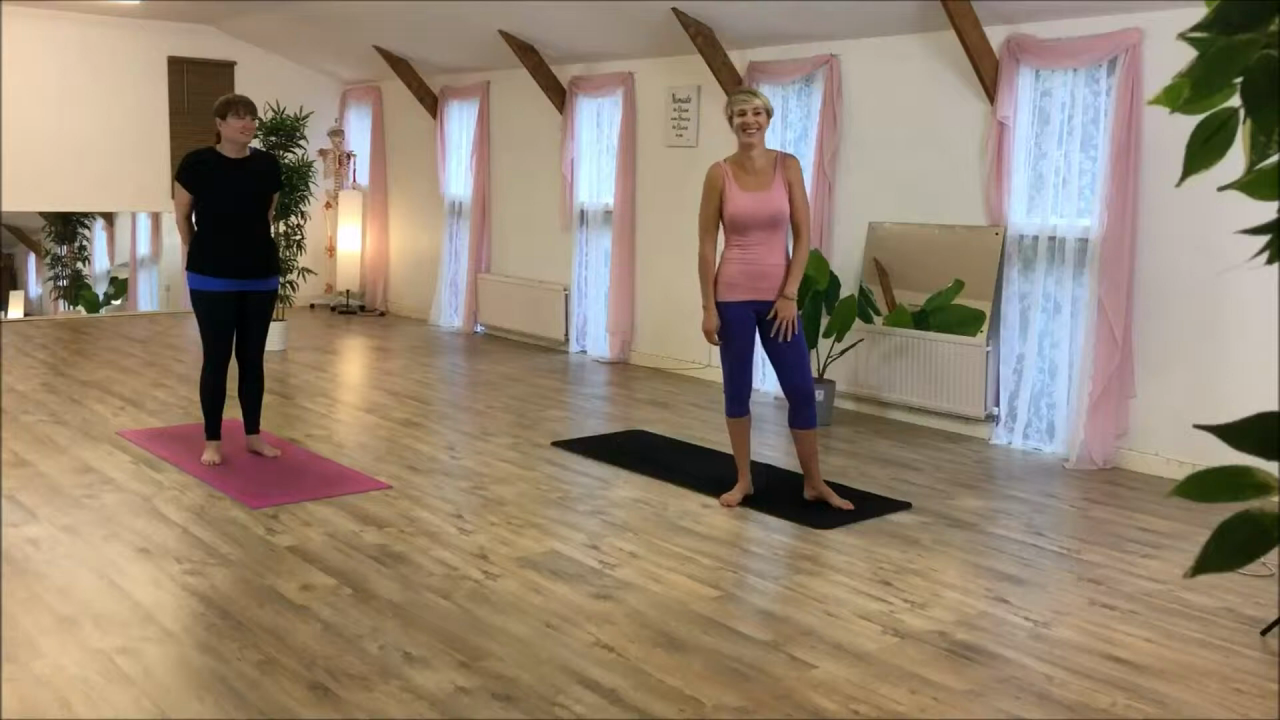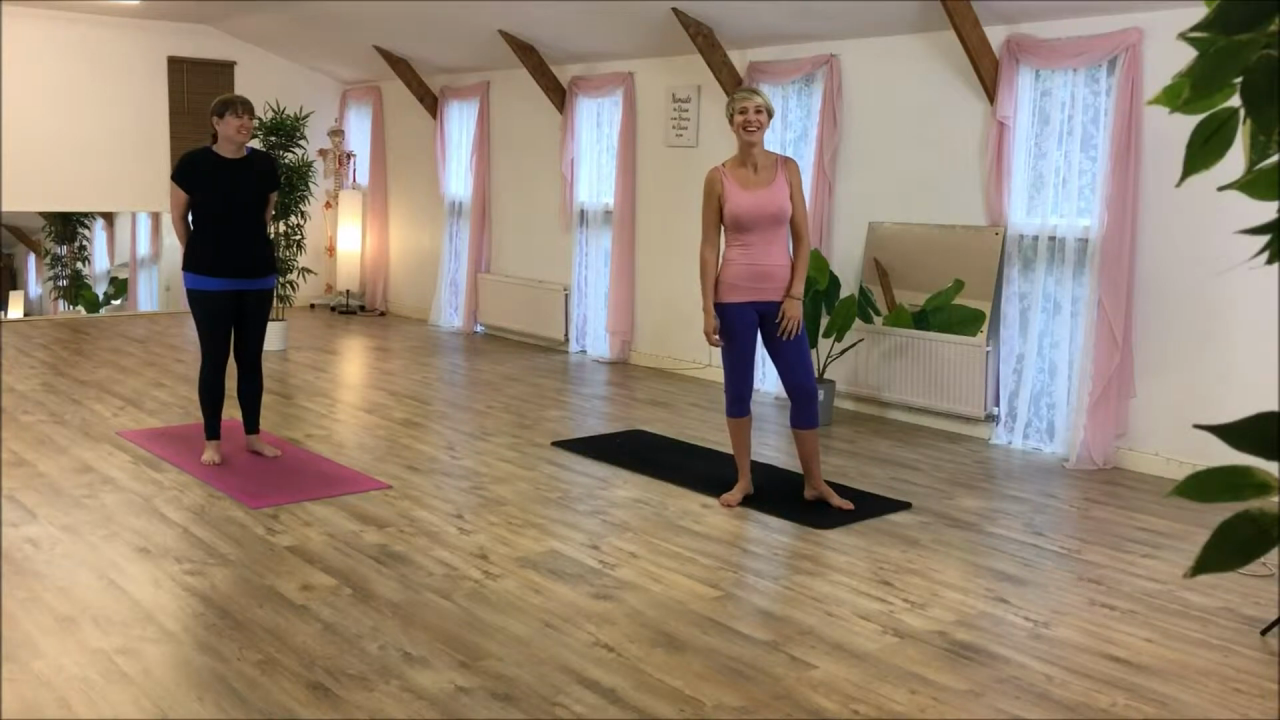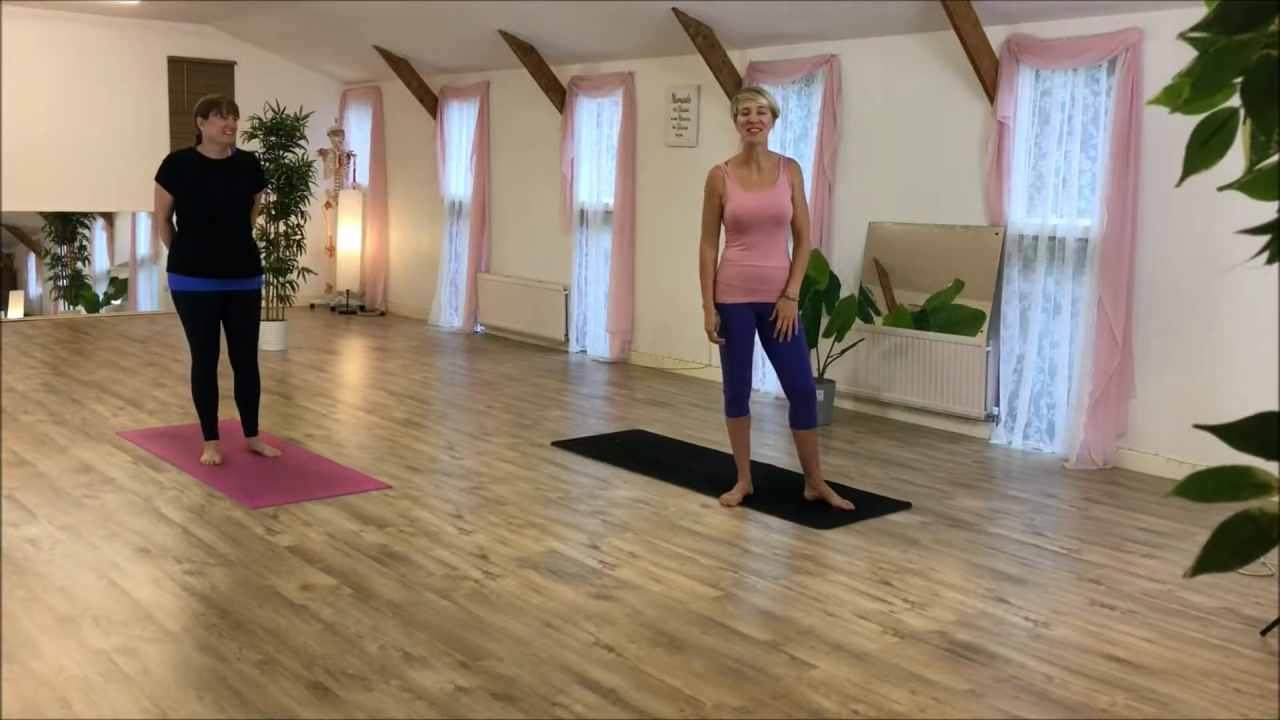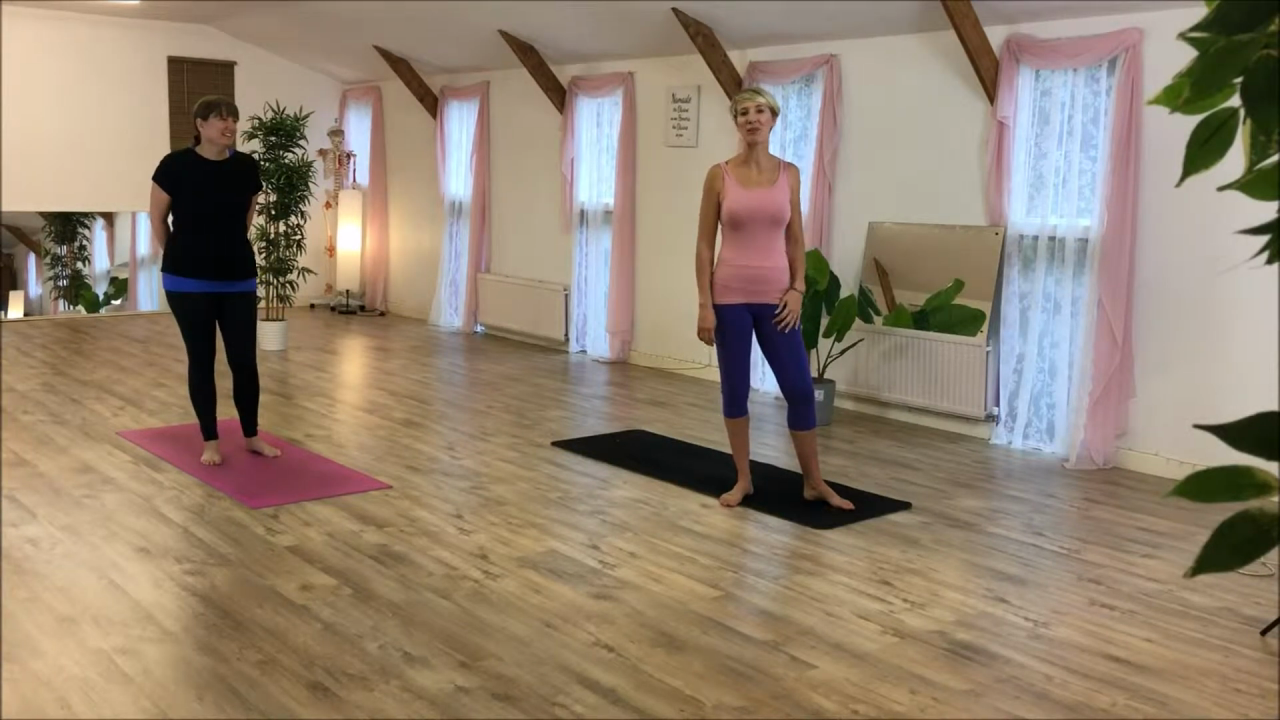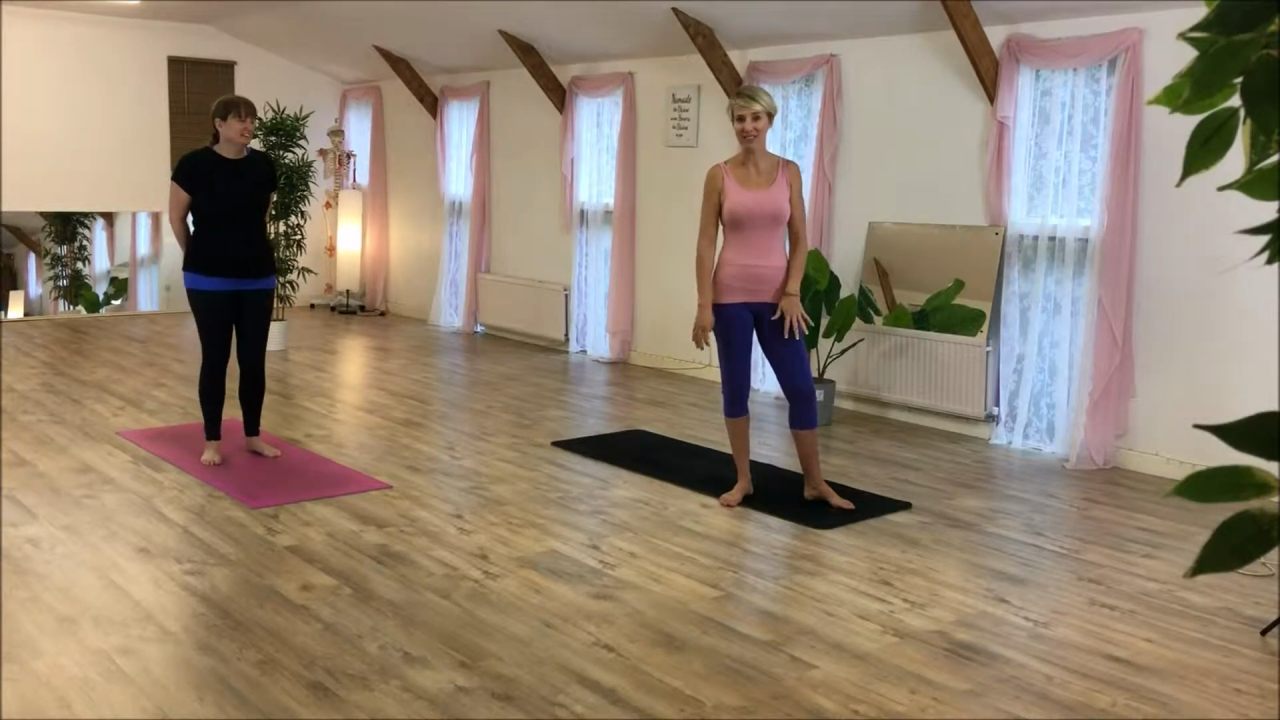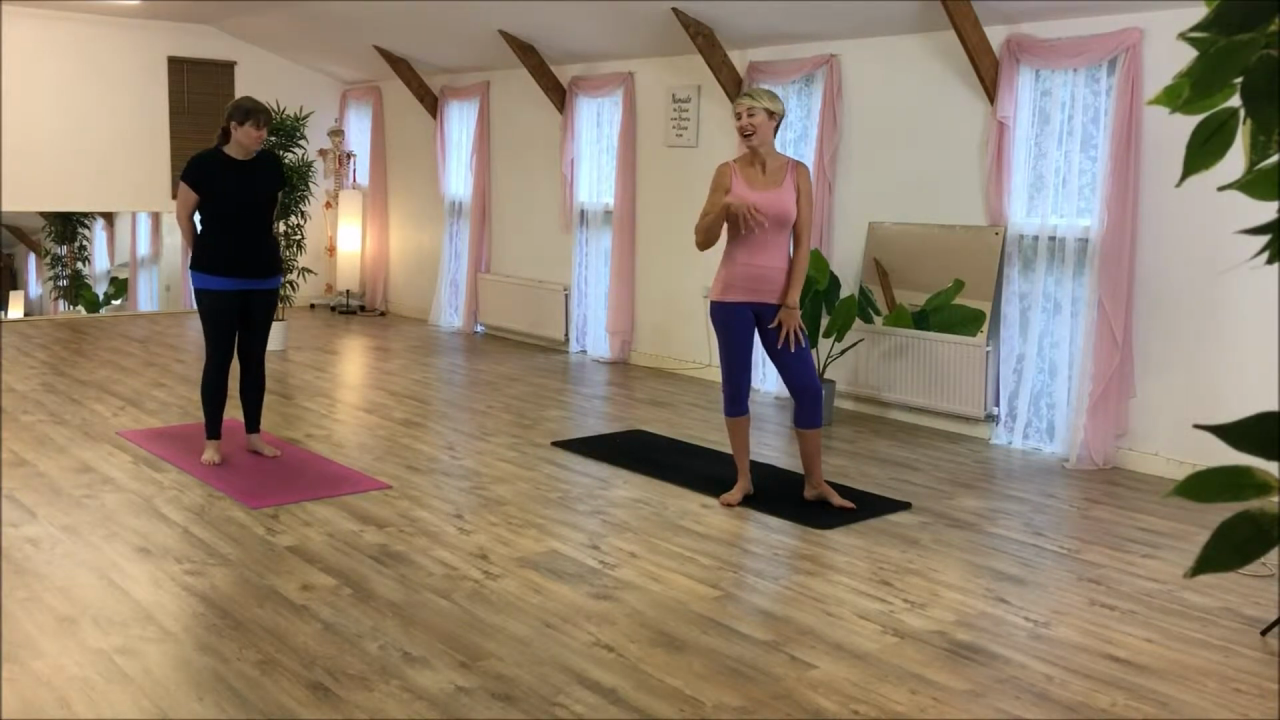
dt=0.7s
person 1, frame 1
left shoulder: (788, 165)
right shoulder: (719, 174)
left elbow: (802, 236)
right elbow: (706, 245)
left wrist: (789, 294)
right wrist: (709, 306)
left hip: (777, 294)
right hip: (733, 296)
left knee: (801, 389)
right knee: (737, 389)
left ankle: (814, 482)
right ankle: (743, 479)
person 1, frame 2
left shoulder: (787, 168)
right shoulder: (718, 178)
left elbow: (801, 239)
right elbow: (709, 247)
left wrist: (796, 295)
right wrist: (708, 308)
left hip: (779, 296)
right hip: (735, 296)
left knee: (804, 390)
right knee: (738, 390)
left ankle: (815, 483)
right ankle: (743, 479)
person 1, frame 3
left shoulder: (790, 169)
right shoulder: (720, 176)
left elbow: (803, 240)
right elbow: (708, 246)
left wrist: (791, 295)
right wrist: (709, 306)
left hip: (777, 295)
right hip: (733, 296)
left knee: (802, 389)
right knee: (736, 389)
left ankle: (815, 482)
right ankle: (743, 479)
person 1, frame 4
left shoulder: (789, 173)
right shoulder: (719, 175)
left elbow: (794, 240)
right elbow: (704, 245)
left wrist: (798, 288)
right wrist: (704, 304)
left hip: (775, 296)
right hip: (730, 295)
left knee: (799, 389)
right knee: (735, 390)
left ankle: (814, 482)
right ankle: (742, 478)
person 1, frame 5
left shoulder: (789, 172)
right shoulder: (719, 175)
left elbow: (799, 241)
right elbow: (705, 244)
left wrist: (792, 292)
right wrist: (704, 305)
left hip: (776, 295)
right hip: (731, 294)
left knee: (801, 389)
right knee: (736, 389)
left ankle: (815, 482)
right ankle: (743, 479)
person 1, frame 6
left shoulder: (797, 172)
right shoulder: (728, 172)
left elbow: (802, 244)
right elbow: (704, 241)
left wrist: (792, 303)
right wrist: (727, 206)
left hip: (777, 297)
right hip: (732, 295)
left knee: (807, 388)
right knee: (736, 388)
left ankle: (815, 482)
right ankle: (742, 479)
person 2, frame 1
left shoulder: (268, 165)
right shoulder: (197, 164)
right elbow: (182, 217)
right wrist: (203, 255)
left hip: (261, 277)
right hip: (212, 280)
left knee: (252, 358)
right knee: (216, 358)
left ankle: (253, 436)
right ankle: (212, 441)
person 2, frame 2
left shoulder: (264, 165)
right shoulder: (193, 164)
right elbow: (178, 217)
right wrist: (200, 254)
left hip: (258, 277)
right hip: (209, 280)
left knee: (251, 357)
right knee: (214, 358)
left ankle: (253, 435)
right ankle: (212, 441)
person 2, frame 3
left shoulder: (249, 165)
right shoulder: (178, 165)
right elbow: (162, 219)
right wrist: (186, 256)
left hip: (244, 278)
right hip: (194, 282)
left knee: (246, 358)
right knee: (204, 359)
left ankle: (252, 436)
right ankle: (211, 441)
person 2, frame 4
left shoulder: (246, 167)
right shoulder: (175, 165)
right elbow: (157, 219)
right wrist: (180, 258)
left hip: (238, 279)
right hip: (188, 283)
left knee: (244, 360)
right knee: (201, 359)
left ankle: (252, 436)
right ankle: (210, 441)
person 2, frame 5
left shoulder: (263, 165)
right shoulder: (195, 164)
right elbow: (176, 218)
right wrist: (199, 256)
left hip: (258, 278)
right hip: (209, 281)
left knee: (254, 359)
right knee: (215, 358)
left ankle: (253, 436)
right ankle: (212, 441)
person 2, frame 6
left shoulder: (271, 165)
right shoulder: (204, 165)
right elbow: (184, 216)
right wrist: (204, 255)
left hip: (264, 278)
right hip: (216, 280)
left knee: (254, 357)
right knee: (219, 357)
left ankle: (253, 435)
right ankle: (212, 440)
